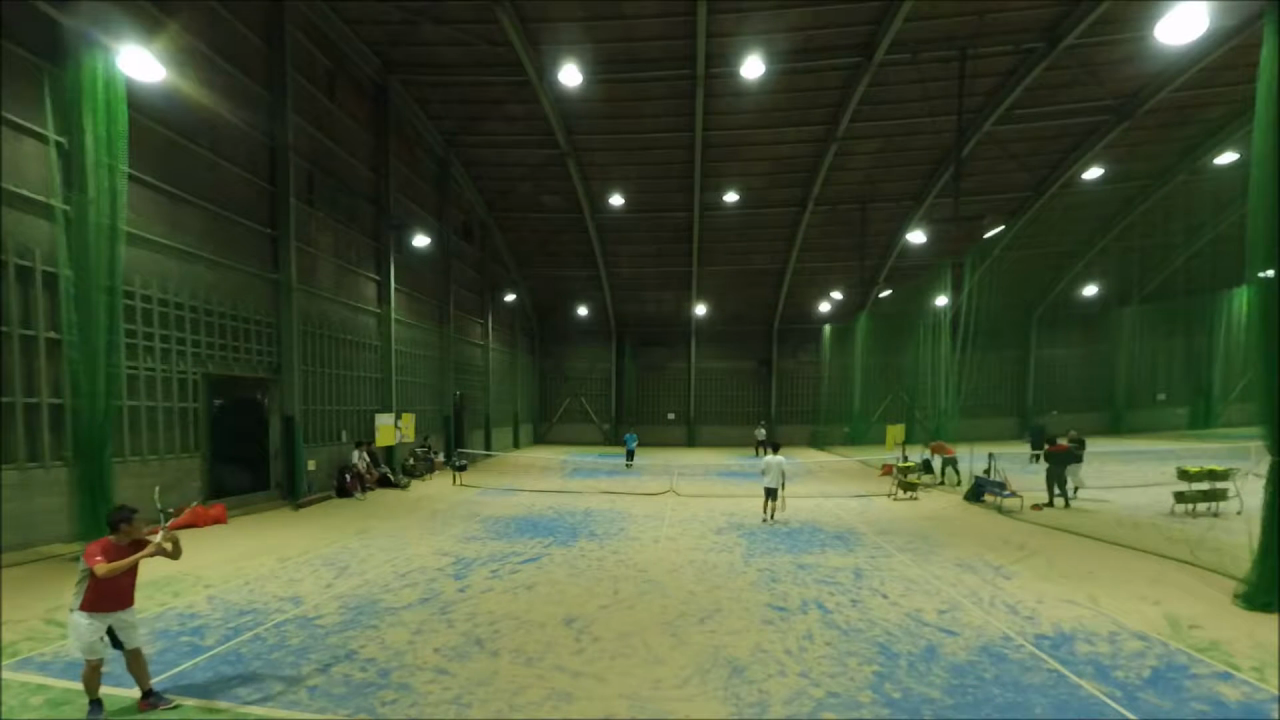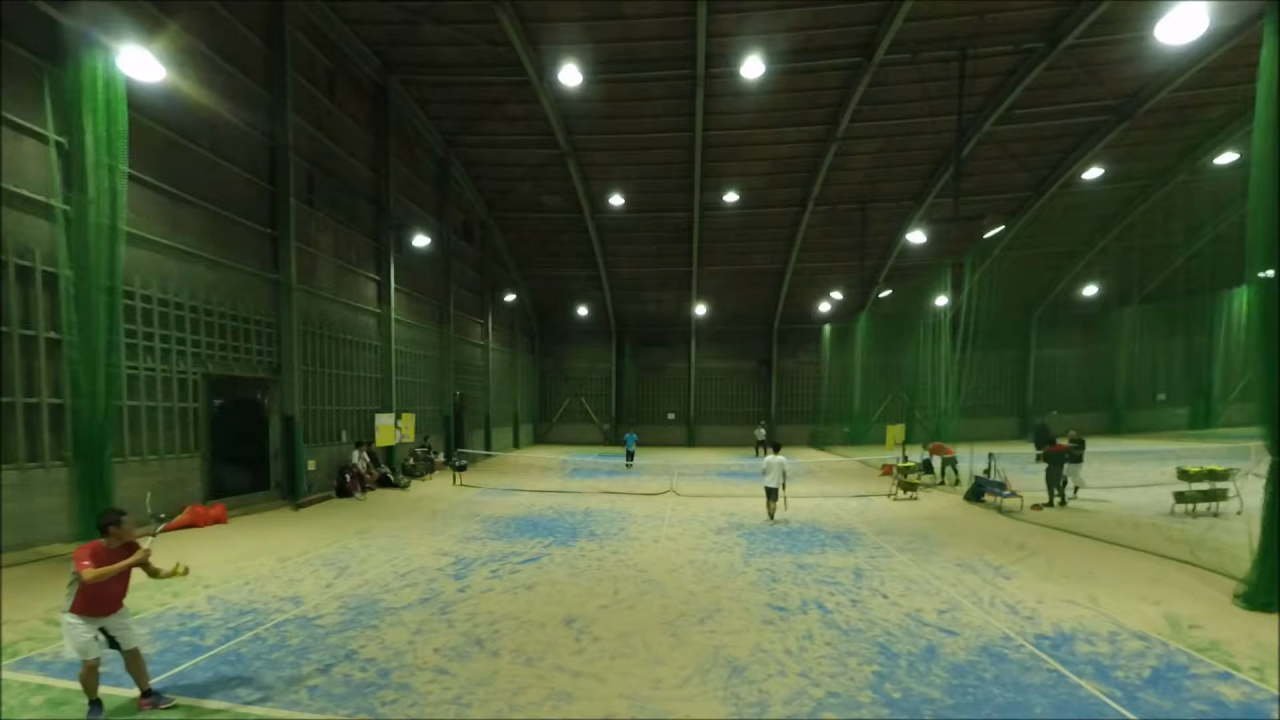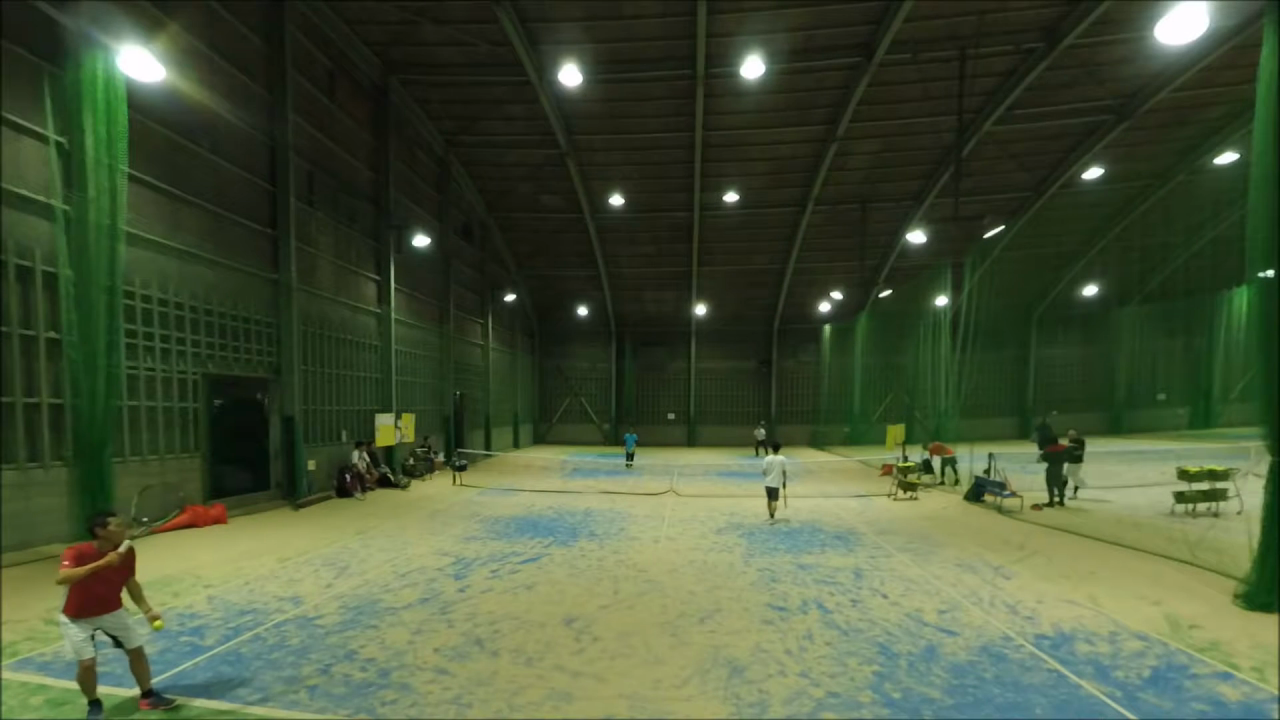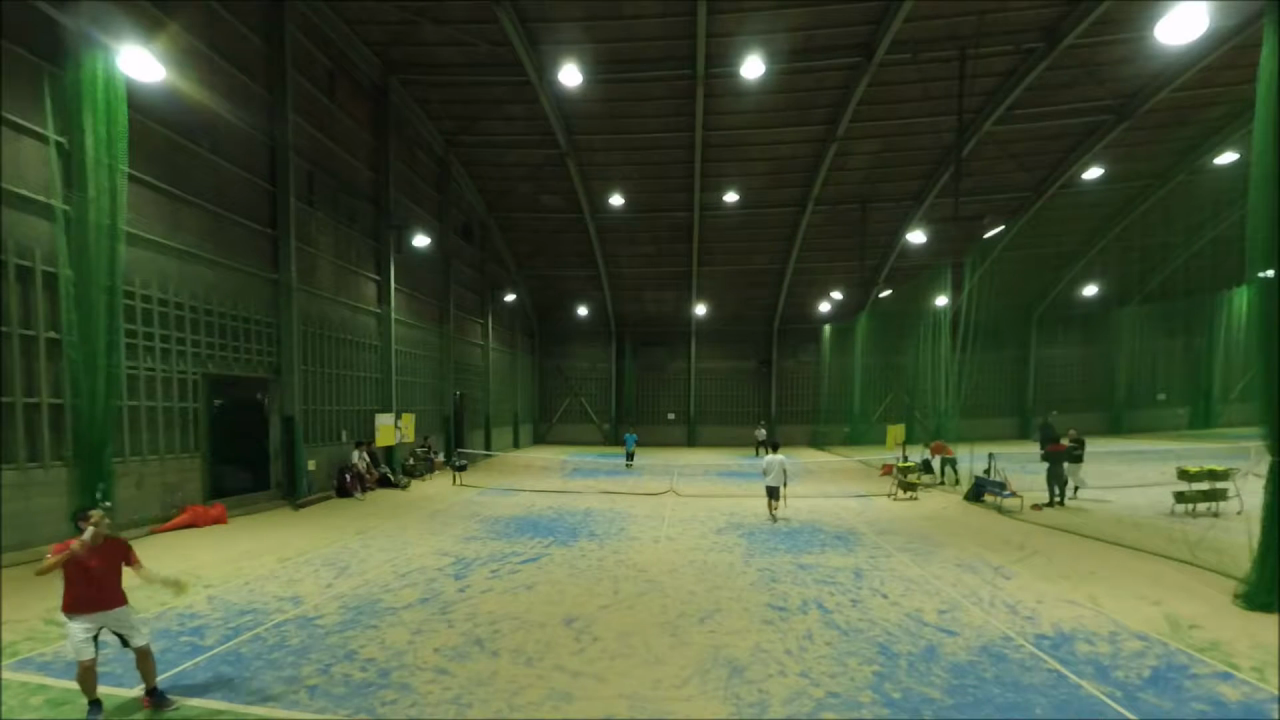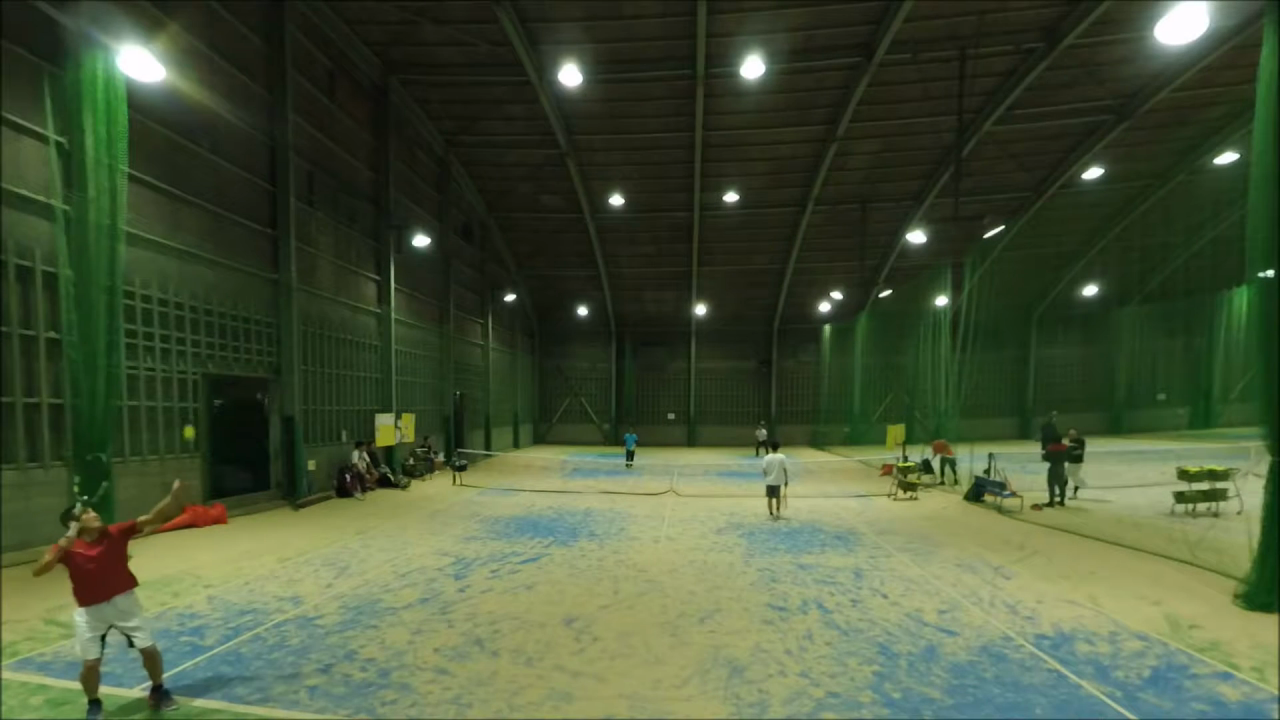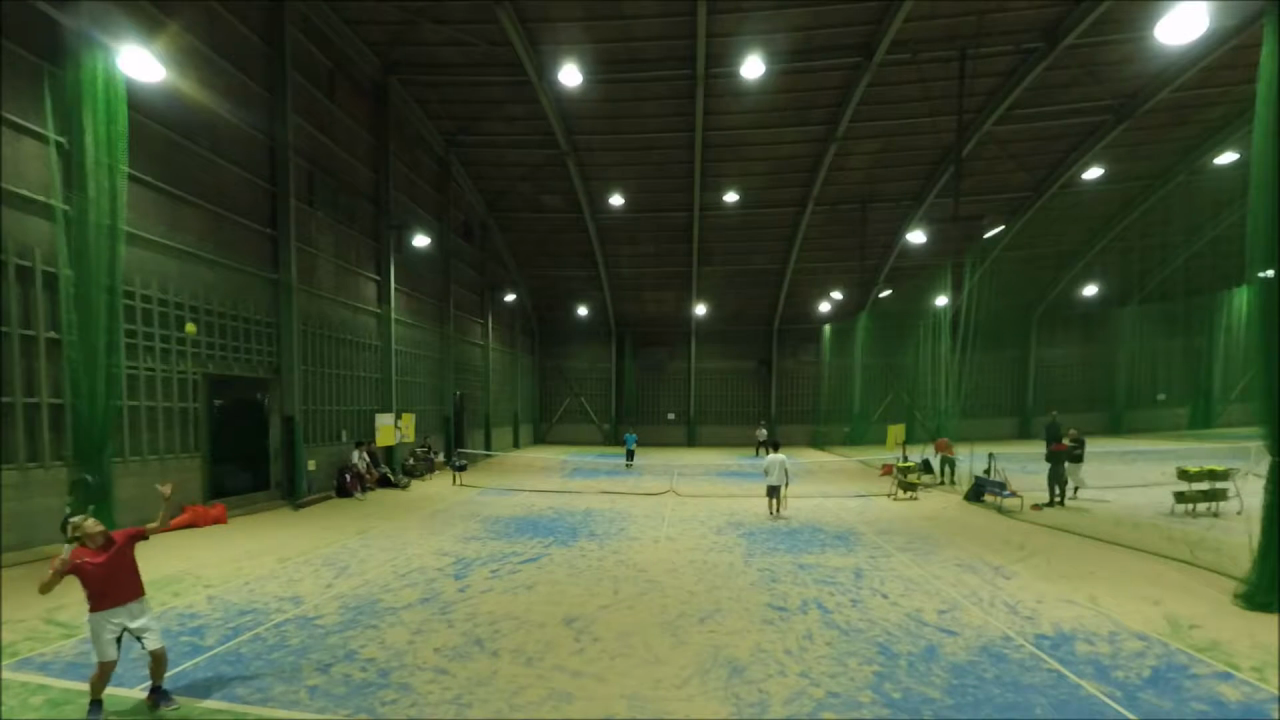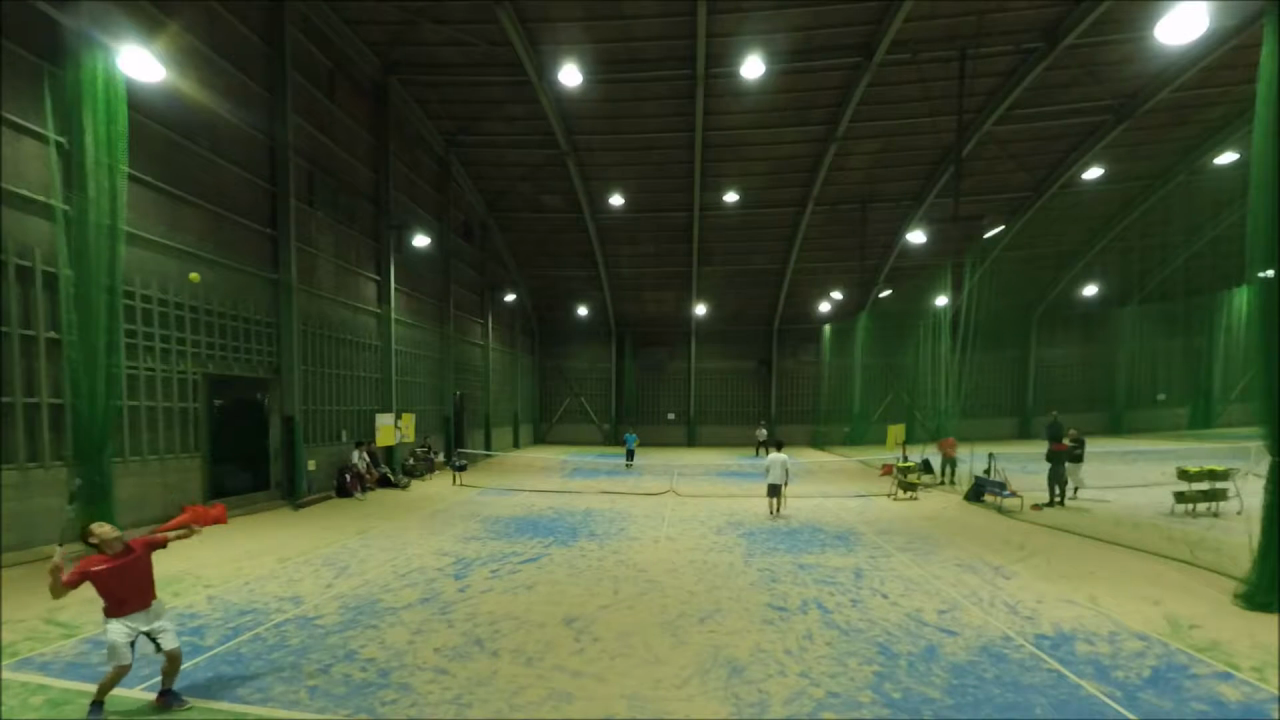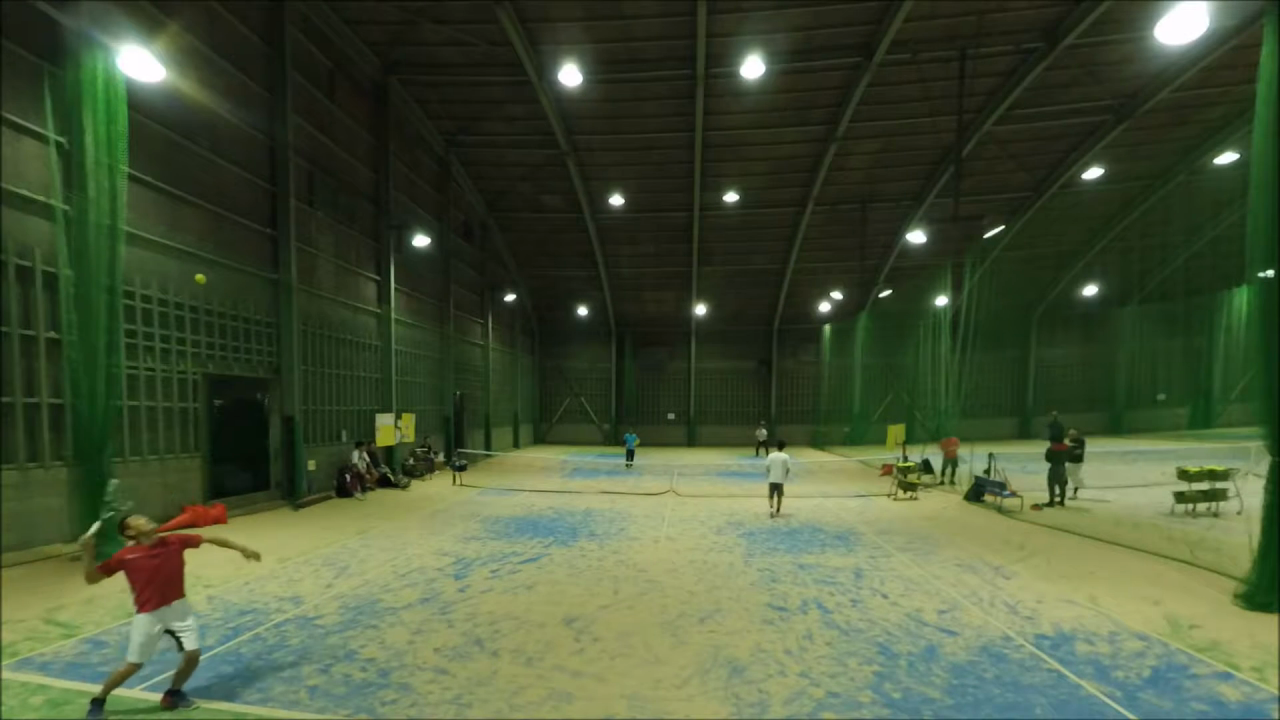
dt=0.2s
person 1, frame 1
left shoulder: (138, 544)
right shoulder: (96, 549)
left elbow: (174, 556)
right elbow: (103, 572)
left wrist: (174, 543)
right wrist: (142, 555)
left hip: (122, 610)
right hip: (89, 614)
left knee: (134, 652)
right knee: (94, 662)
left ankle: (148, 695)
person 1, frame 2
left shoulder: (131, 548)
right shoulder: (87, 552)
left elbow: (152, 572)
right elbow: (89, 578)
left wrist: (173, 572)
right wrist: (129, 561)
left hip: (114, 611)
right hip: (81, 617)
left knee: (132, 652)
right knee: (91, 663)
left ankle: (147, 695)
person 1, frame 3
left shoulder: (128, 552)
right shoulder: (77, 553)
left elbow: (131, 584)
right elbow: (62, 579)
left wrist: (148, 610)
right wrist: (101, 563)
left hip: (113, 612)
right hip: (77, 617)
left knee: (136, 650)
right knee: (86, 664)
left ankle: (148, 695)
person 1, frame 4
left shoulder: (119, 545)
right shoulder: (66, 549)
left elbow: (139, 569)
right elbow: (40, 571)
left wrist: (164, 581)
right wrist: (67, 554)
left hip: (117, 609)
right hip: (80, 616)
left knee: (143, 649)
right knee: (86, 664)
left ankle: (153, 694)
person 1, frame 5
left shoulder: (117, 533)
right shoulder: (66, 547)
left elbow: (152, 518)
right elbow: (37, 572)
left wrist: (173, 495)
right wrist: (58, 553)
left hip: (124, 603)
right hip: (90, 611)
left knee: (150, 650)
right knee: (90, 663)
left ankle: (158, 690)
person 1, frame 6
left shoulder: (124, 538)
right shoulder: (74, 559)
left elbow: (160, 524)
right elbow: (44, 589)
left wrist: (166, 500)
right wrist: (57, 569)
left hip: (136, 606)
right hip: (104, 615)
left knee: (158, 651)
right knee: (107, 664)
left ankle: (156, 691)
person 1, frame 7
left shoulder: (141, 546)
right shoulder: (89, 566)
left elbow: (174, 536)
right elbow: (57, 593)
left wrist: (189, 530)
right wrist: (54, 573)
left hip: (151, 610)
right hip: (119, 619)
left knee: (174, 653)
right knee: (121, 668)
left ankle: (166, 693)
right ankle: (97, 703)
person 1, frame 8
left shoulder: (174, 541)
right shoulder: (125, 556)
left elbow: (209, 539)
right elbow: (92, 578)
left wrist: (242, 548)
right wrist: (87, 553)
left hip: (178, 609)
right hip: (149, 614)
left knee: (193, 654)
right knee: (133, 665)
left ankle: (173, 693)
right ankle: (98, 701)
